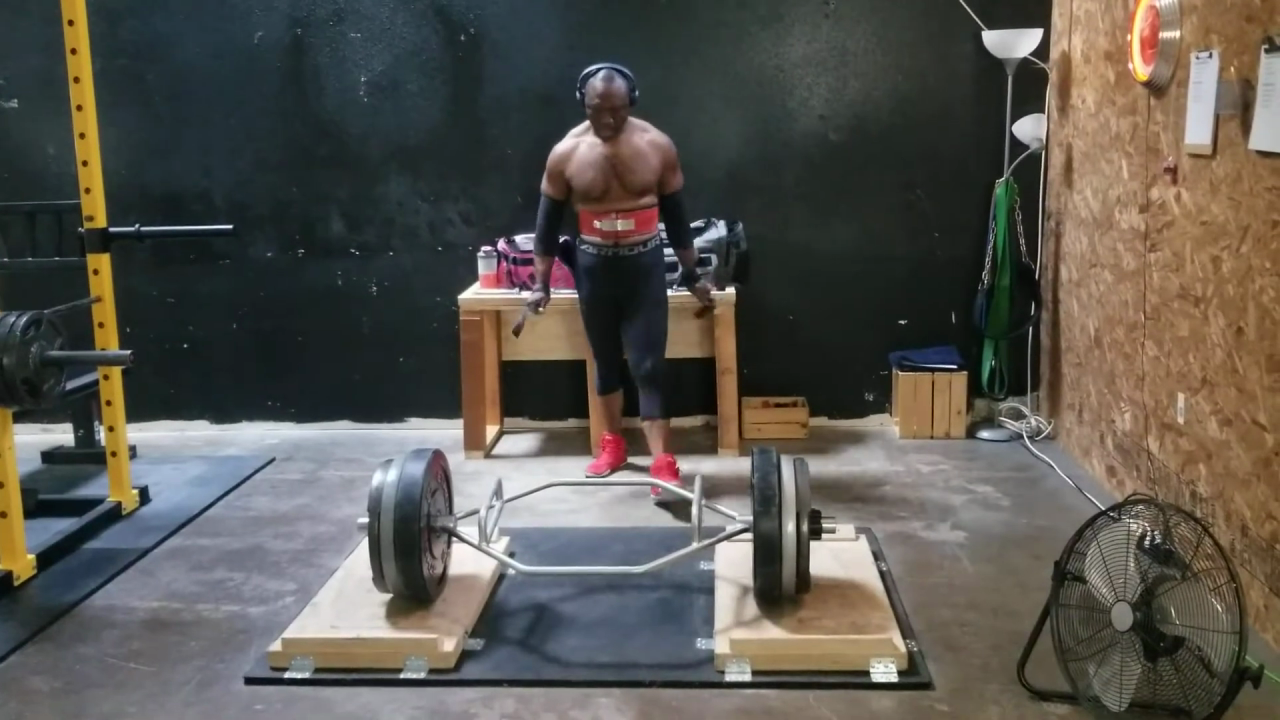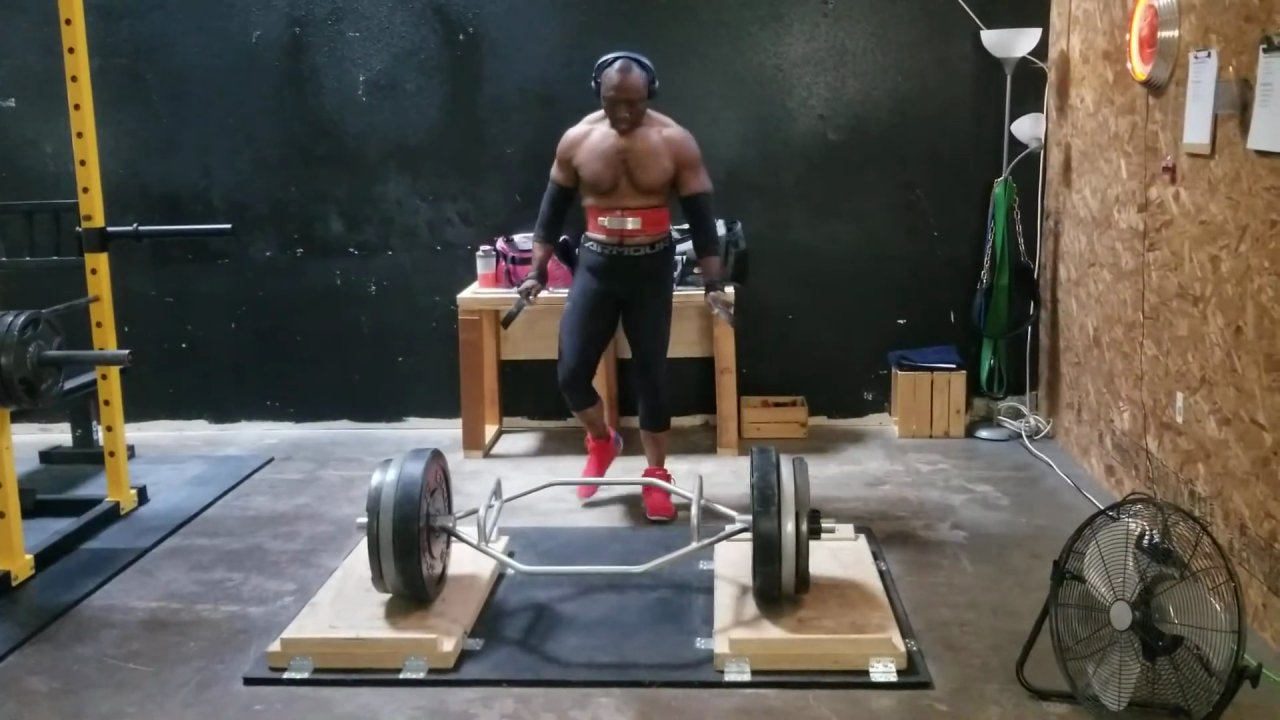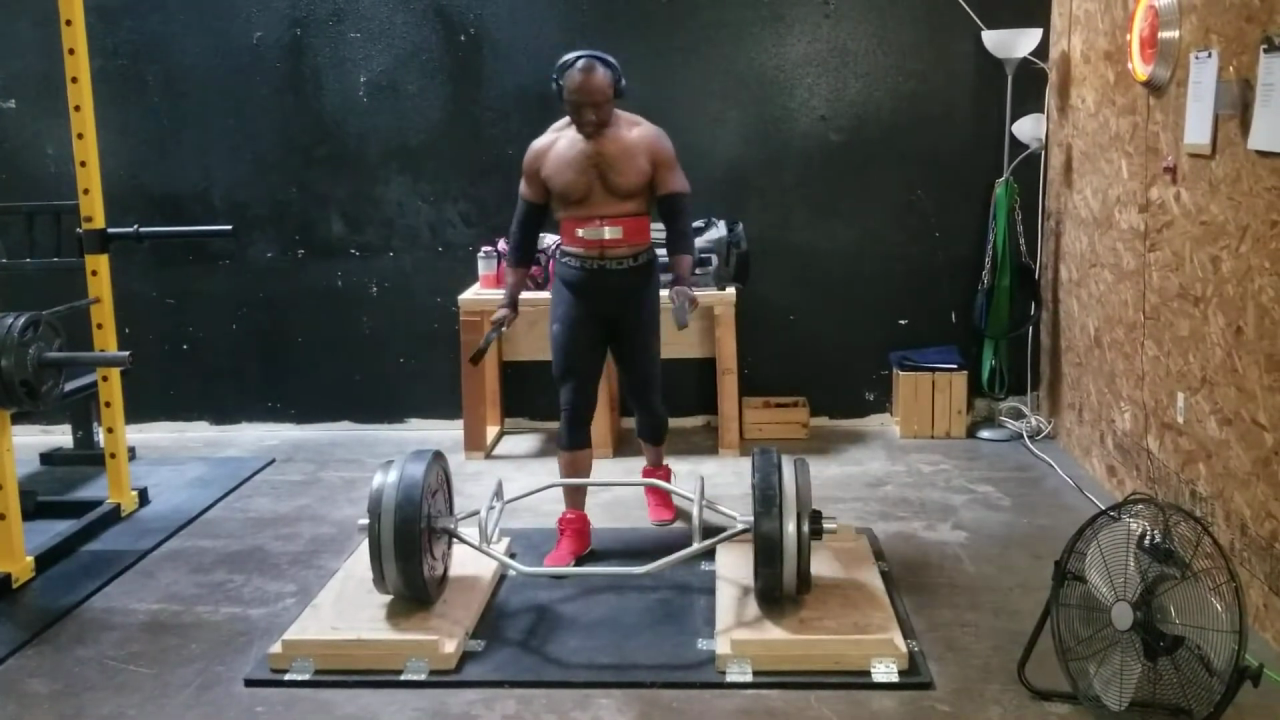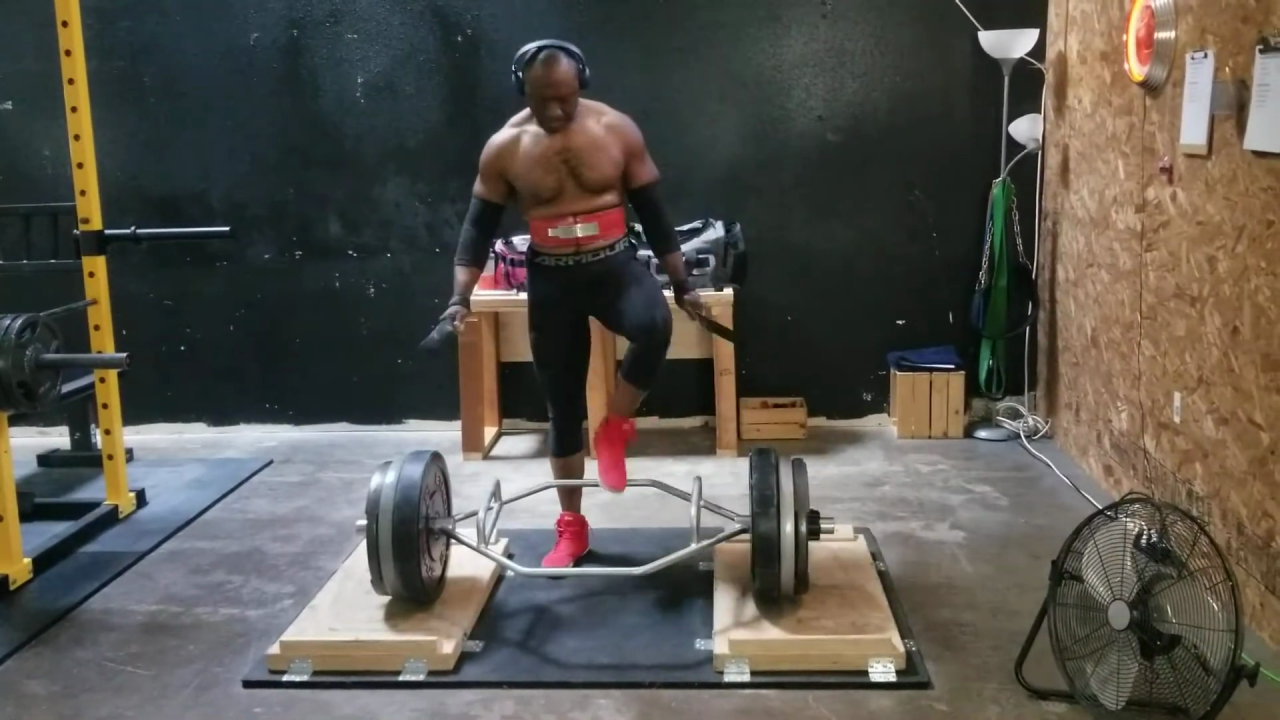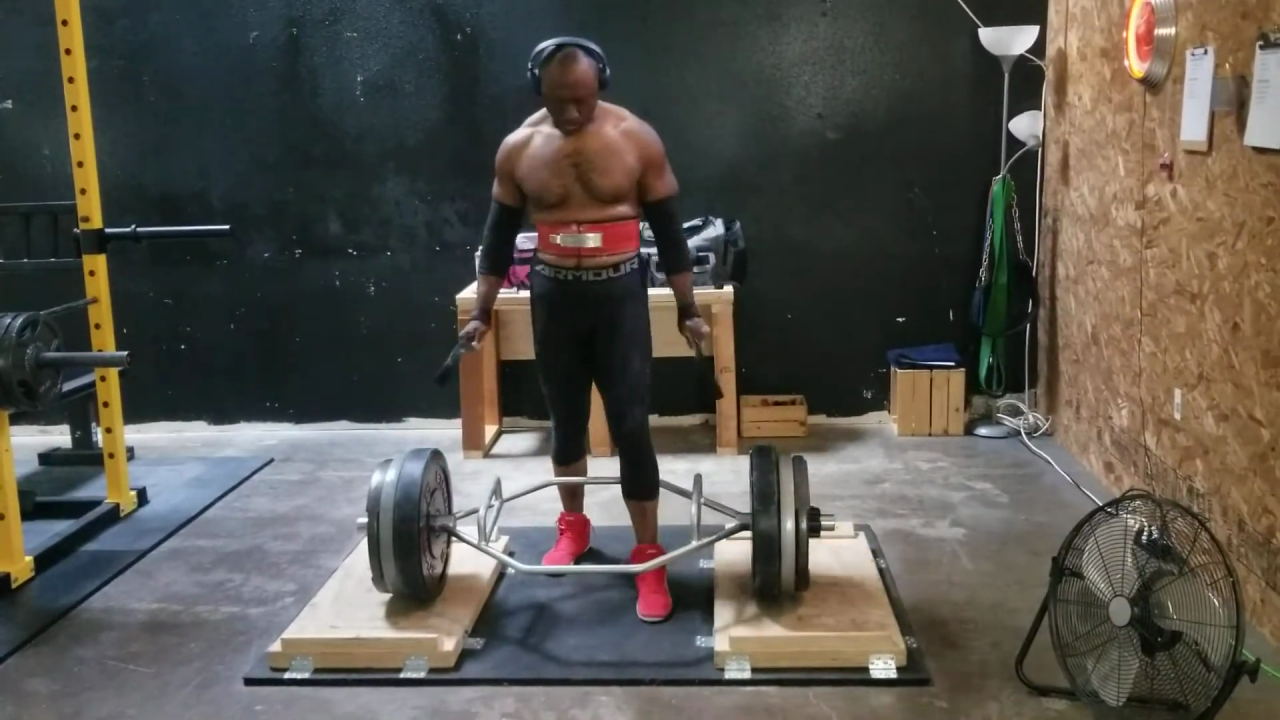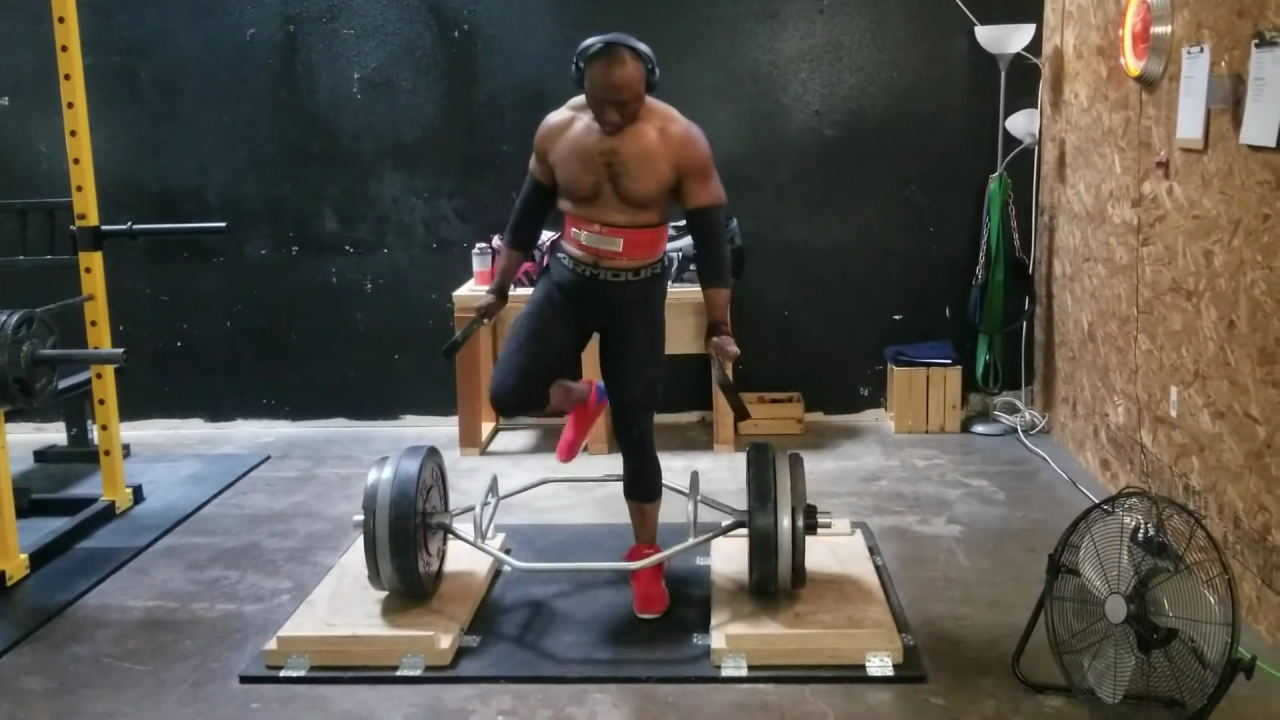
dt=0.4s
person 1, frame 1
left shoulder: (658, 145)
right shoulder: (565, 153)
left elbow: (675, 212)
right elbow: (548, 220)
left wrist: (692, 275)
right wrist: (541, 283)
left hip: (644, 264)
right hip: (594, 266)
left knee: (647, 366)
right knee: (606, 361)
left ankle: (663, 465)
right ankle: (612, 443)
person 1, frame 2
left shoulder: (676, 142)
right shoulder: (576, 140)
left elbow: (700, 216)
right elbow: (553, 207)
left wrist: (713, 284)
right wrist: (537, 271)
left hip: (651, 267)
right hip: (595, 264)
left knee: (650, 376)
right knee: (571, 373)
left ankle: (656, 477)
right ankle: (600, 440)
person 1, frame 3
left shoulder: (650, 141)
right shoulder: (543, 151)
left elbow: (678, 217)
right elbow: (525, 228)
left wrist: (681, 279)
right wrist: (510, 299)
left hip: (635, 279)
right hip: (574, 282)
left knee: (645, 390)
right knee: (574, 404)
left ankle: (656, 473)
right ankle: (574, 524)
person 1, frame 4
left shoulder: (618, 130)
right shoulder: (504, 147)
left elbow: (652, 210)
right elbow: (478, 226)
left wrist: (681, 283)
right wrist: (460, 298)
left hip: (615, 264)
right hip: (550, 279)
left knee: (653, 325)
right knee: (563, 406)
left ankle: (616, 425)
right ankle: (572, 526)
person 1, frame 5
left shoulder: (637, 138)
right shoulder: (517, 148)
left elbow: (668, 228)
right elbow: (499, 234)
left wrist: (687, 309)
right wrist: (482, 311)
left hip: (620, 293)
right hip: (553, 295)
left knee: (631, 427)
right knee: (567, 418)
left ankle: (649, 557)
right ankle: (573, 525)
person 1, frame 6
left shoulder: (682, 141)
right shoulder: (556, 129)
left elbow: (710, 237)
right elbow: (528, 211)
left wrist: (718, 326)
right wrist: (499, 287)
left hip: (636, 293)
right hip: (565, 279)
left knee: (635, 431)
right knee: (507, 392)
left ankle: (646, 558)
right ankle: (583, 398)
